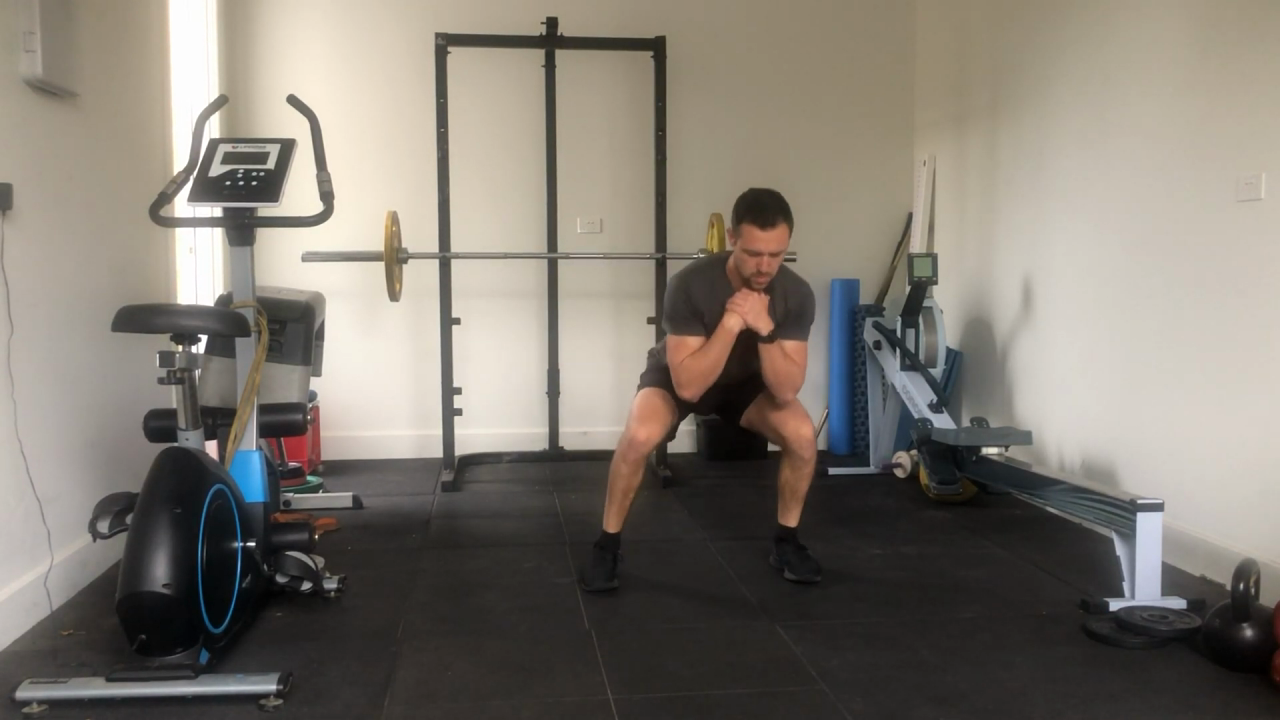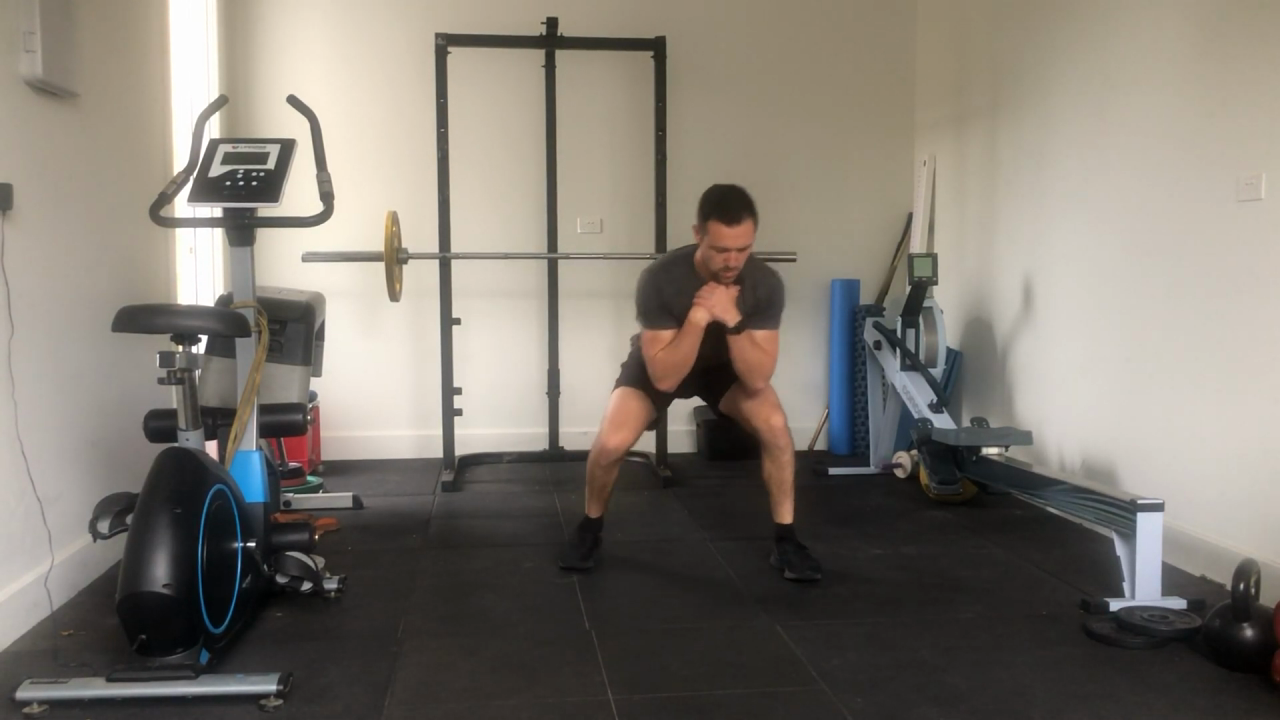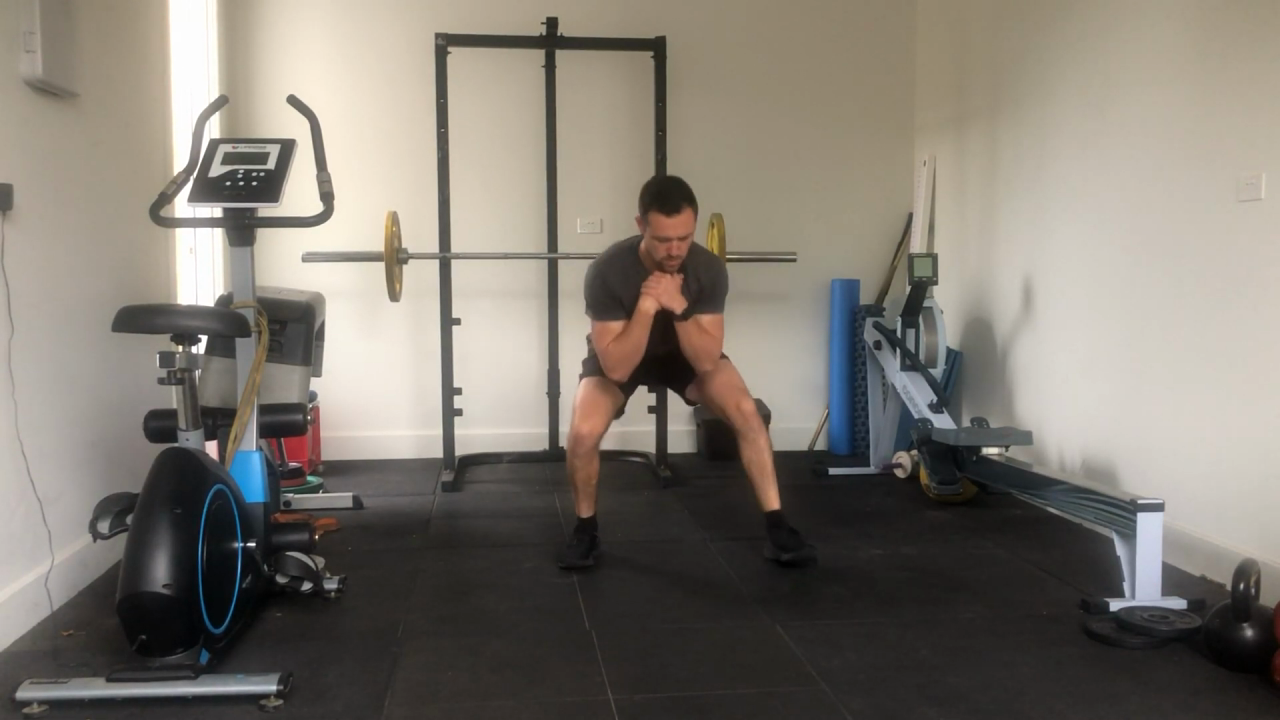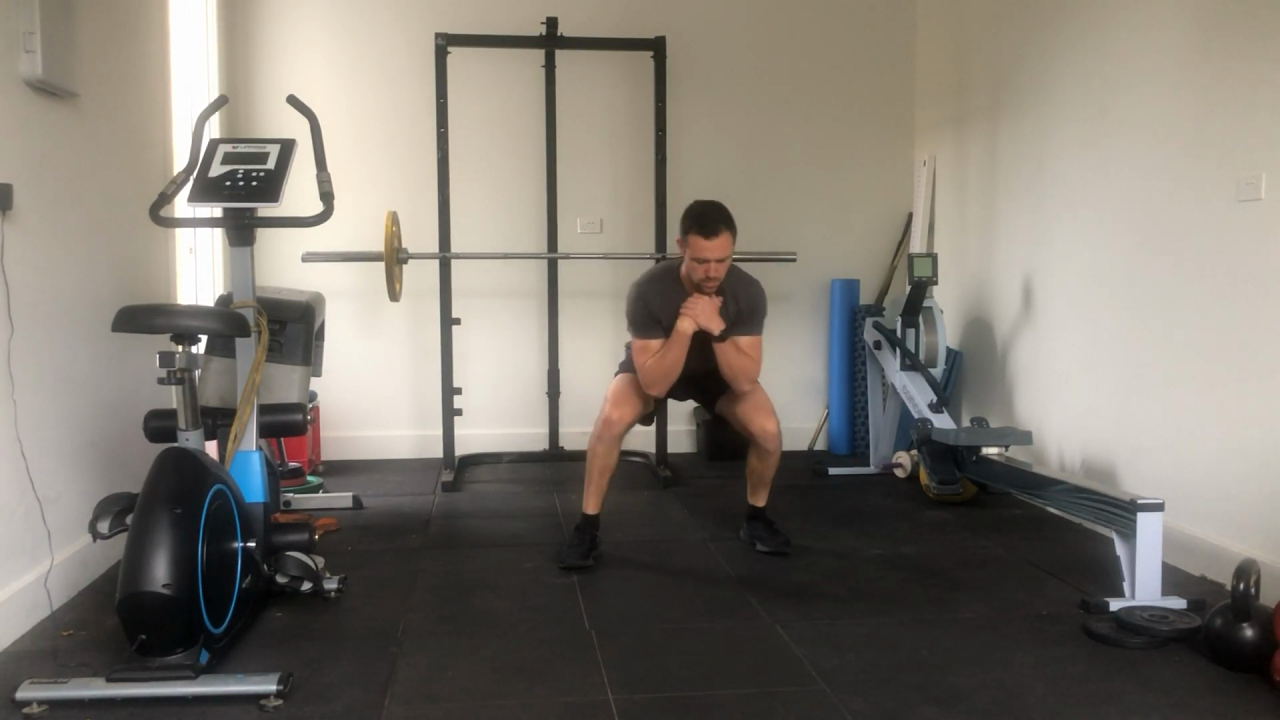
dt=0.4s
person 1, frame 1
left shoulder: (797, 294)
right shoulder: (691, 284)
left elbow: (786, 391)
right elbow: (688, 386)
left wrist: (765, 327)
right wrist: (730, 324)
left hip: (746, 378)
right hip: (677, 373)
left knee: (802, 437)
right knee: (638, 437)
left ankle: (786, 541)
right ankle: (607, 545)
person 1, frame 2
left shoulder: (766, 284)
right shoulder: (660, 279)
left elbow: (759, 380)
right elbow: (664, 380)
left wrist: (733, 320)
right wrist: (695, 320)
left hip: (728, 364)
right hip: (658, 362)
left knee: (774, 426)
right knee: (611, 444)
left ankle: (786, 539)
right ankle: (591, 526)
person 1, frame 3
left shoulder: (709, 269)
right shoulder: (607, 271)
left elbow: (706, 362)
right elbow: (616, 367)
left wrist: (681, 306)
right wrist: (646, 307)
left hip: (685, 349)
right hip: (619, 354)
left knee: (745, 411)
right knee: (583, 432)
left ankle: (776, 524)
right ankle: (586, 527)
person 1, frame 4
left shoulder: (748, 292)
right shoulder: (649, 290)
left elbow: (745, 382)
right elbow: (653, 385)
left wrist: (718, 328)
right wrist: (684, 328)
left hip: (719, 368)
right hip: (656, 361)
left knee: (768, 430)
right knee: (611, 419)
left ankle: (756, 517)
right ankle: (587, 528)
